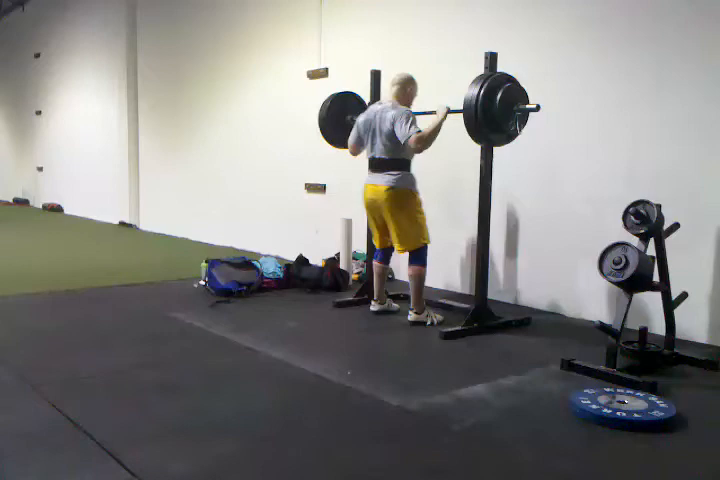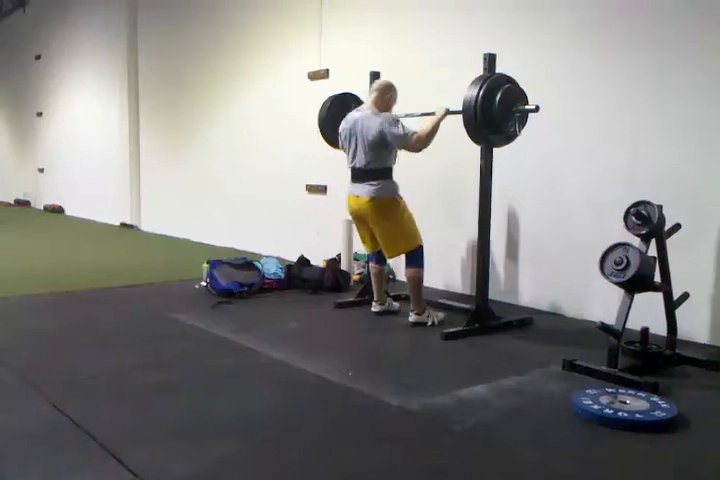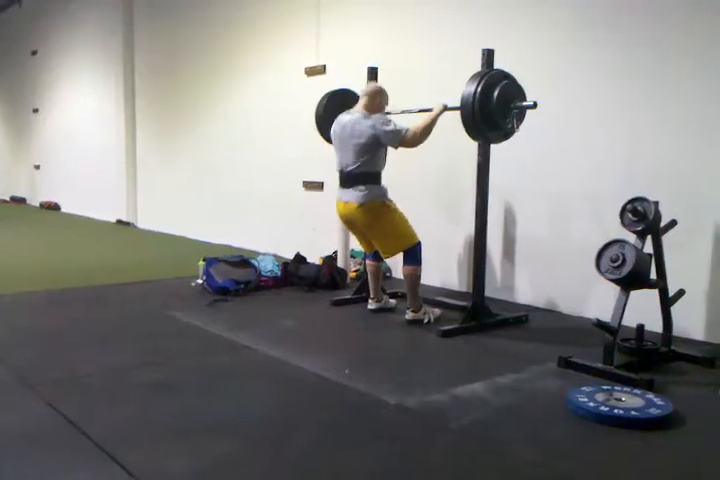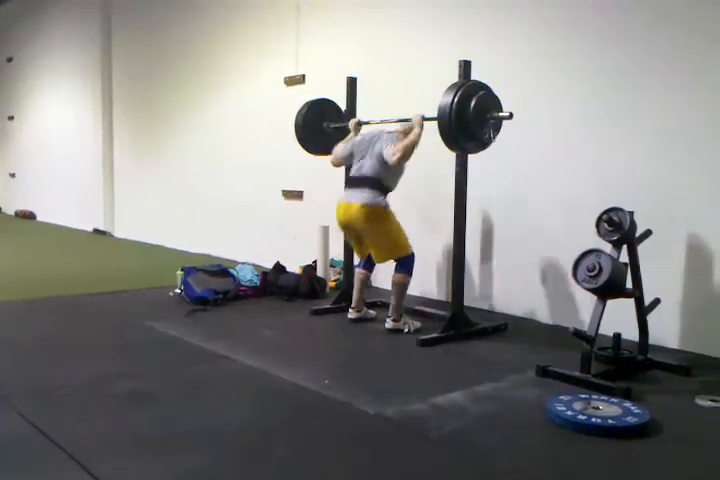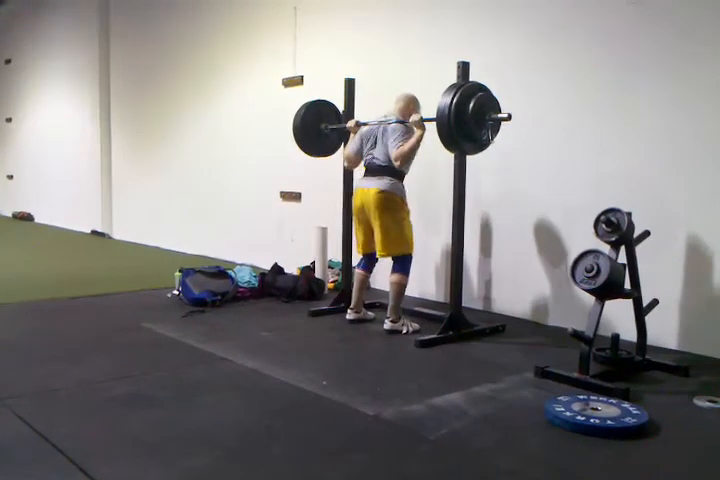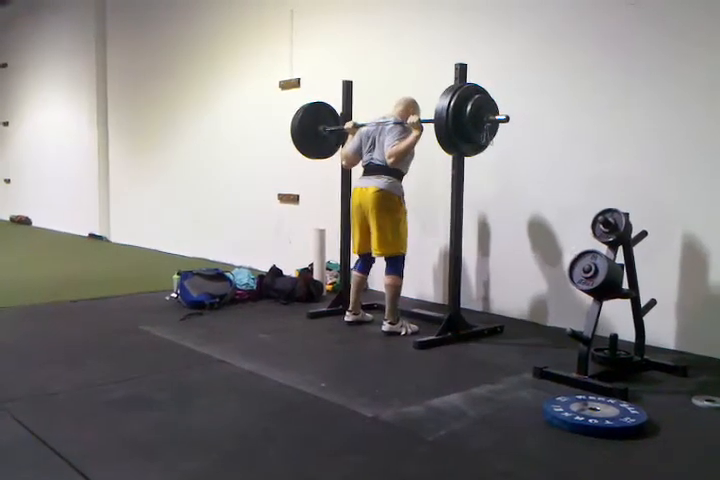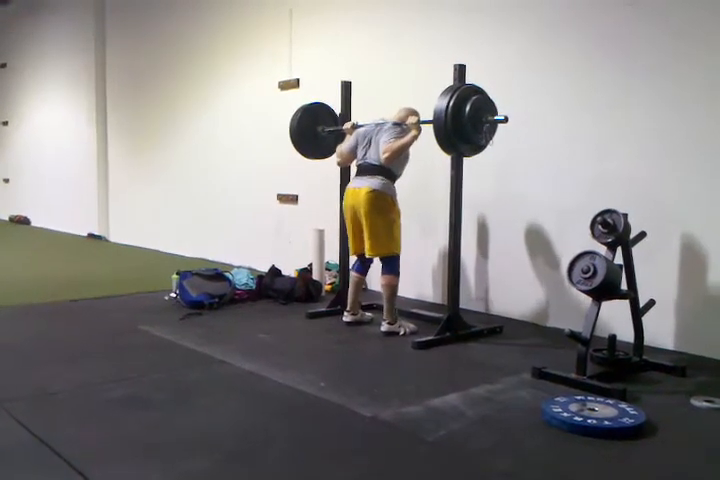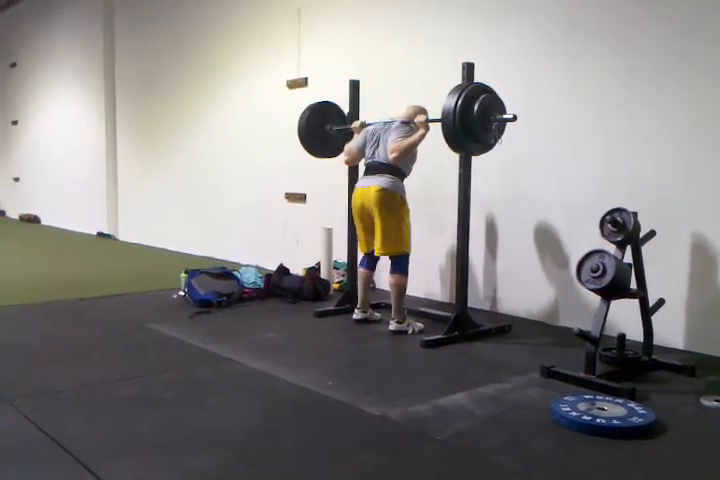
dt=0.4s
person 1, frame 1
left shoulder: (367, 114)
right shoulder: (400, 114)
left elbow: (353, 149)
right elbow: (417, 144)
right wrist: (440, 118)
left hip: (371, 187)
right hip: (396, 189)
left knee: (383, 246)
right knee: (417, 248)
left ankle: (379, 300)
right ankle: (418, 311)
person 1, frame 2
left shoulder: (347, 121)
right shoulder: (383, 122)
right elbow: (417, 143)
right wrist: (439, 118)
left hip: (354, 198)
right hip: (379, 197)
left knee: (376, 250)
right knee: (413, 250)
left ankle: (380, 301)
right ankle: (419, 311)
person 1, frame 3
left shoulder: (339, 122)
right shoulder: (375, 123)
right elbow: (414, 138)
right wrist: (436, 113)
left hip: (343, 204)
right hip: (368, 203)
left knee: (374, 247)
right knee: (412, 247)
left ankle: (376, 299)
right ankle: (415, 309)
person 1, frame 4
left shoulder: (365, 137)
right shoulder: (392, 138)
left elbow: (335, 160)
right elbow: (397, 157)
left wrist: (353, 133)
right wrist: (417, 131)
left hip: (345, 208)
right hip: (369, 207)
left knee: (369, 255)
right knee: (405, 258)
left ankle: (357, 308)
right ankle: (396, 319)
person 1, frame 5
left shoulder: (368, 128)
right shoulder: (400, 128)
left elbow: (349, 162)
right elbow: (399, 160)
left wrist: (354, 134)
right wrist: (418, 132)
left hip: (361, 193)
right hip: (385, 194)
left knee: (368, 255)
right knee: (402, 257)
left ankle: (355, 309)
right ankle: (394, 319)
person 1, frame 6
left shoulder: (368, 128)
right shoulder: (398, 128)
left elbow: (346, 161)
right elbow: (393, 158)
left wrist: (351, 135)
right wrist: (416, 133)
left hip: (360, 192)
right hip: (384, 193)
left knee: (365, 256)
right knee: (395, 258)
left ankle: (353, 311)
right ankle: (392, 321)
person 1, frame 7
left shoulder: (365, 130)
right shoulder: (396, 130)
left elbow: (341, 159)
right elbow: (387, 155)
left wrist: (349, 135)
right wrist: (414, 134)
left hip: (352, 193)
right hip: (376, 194)
left knee: (363, 256)
right knee: (390, 258)
left ankle: (352, 311)
right ankle: (390, 321)
person 1, frame 8
left shoulder: (373, 129)
right shoulder: (404, 129)
left elbow: (349, 158)
right elbow: (395, 154)
left wrist: (357, 134)
right wrist: (422, 132)
left hip: (361, 192)
right hip: (385, 192)
left knee: (370, 253)
right knee: (399, 257)
left ankle: (362, 309)
right ankle: (398, 320)
